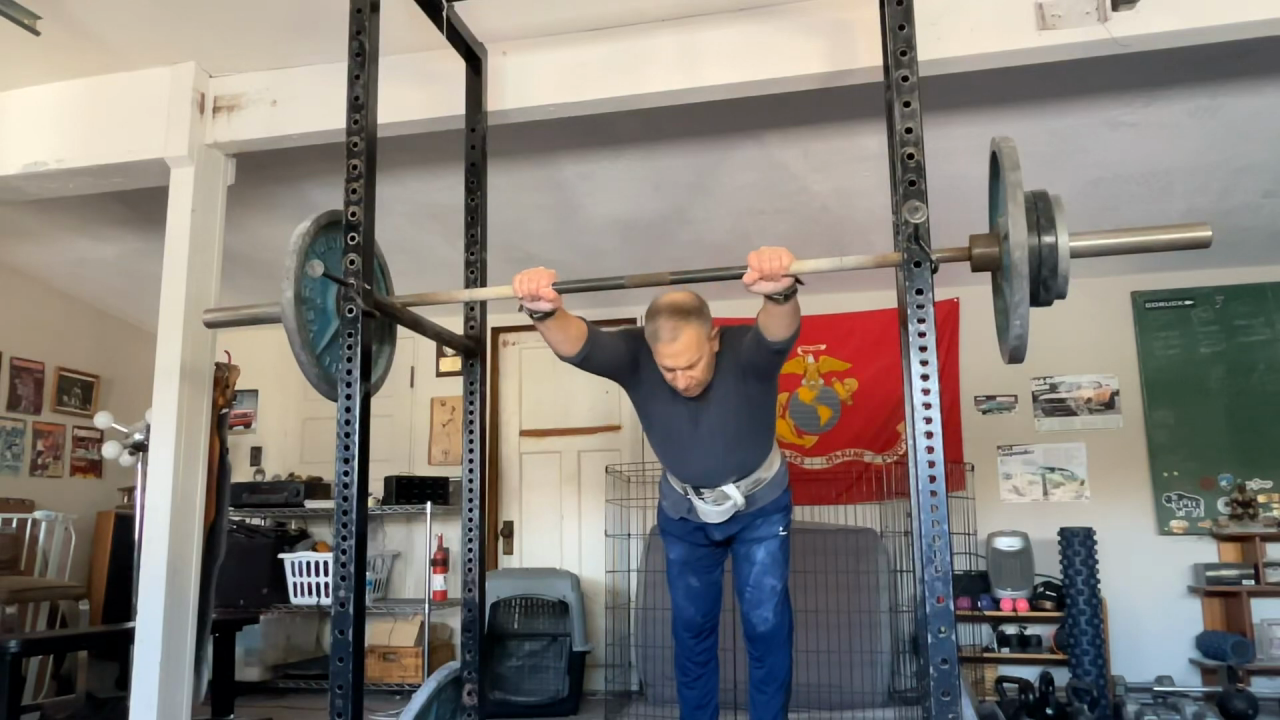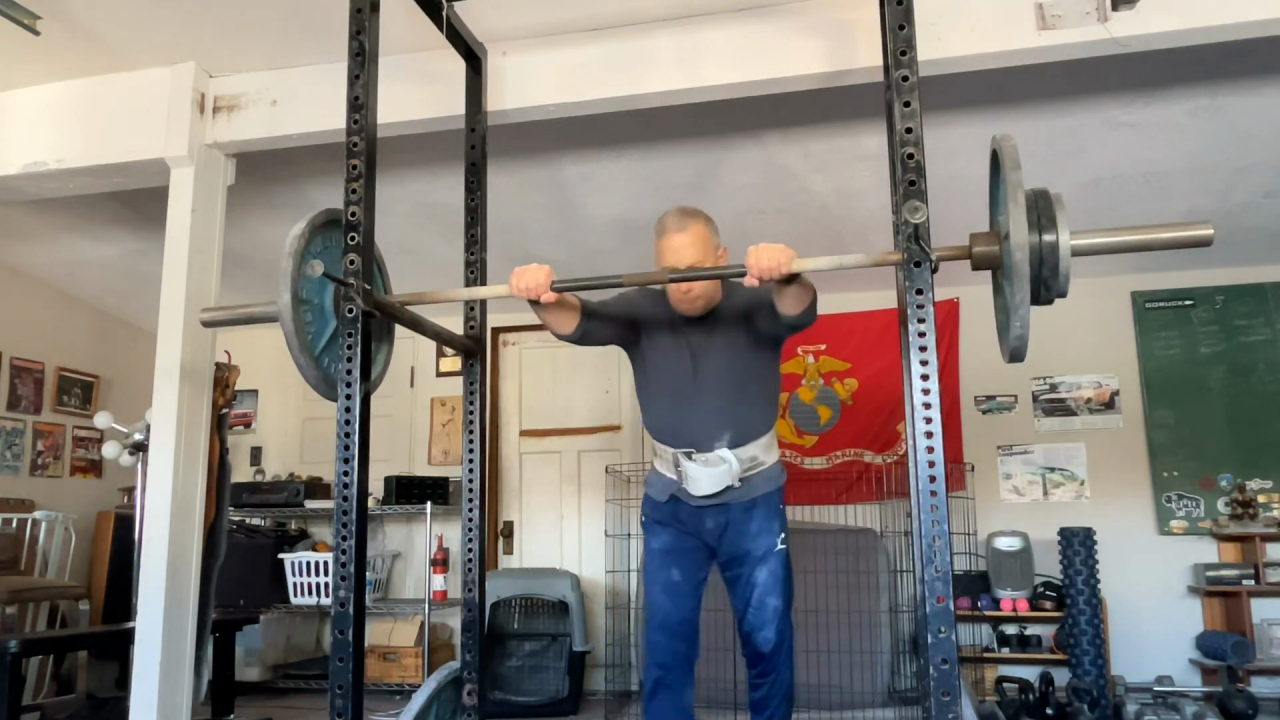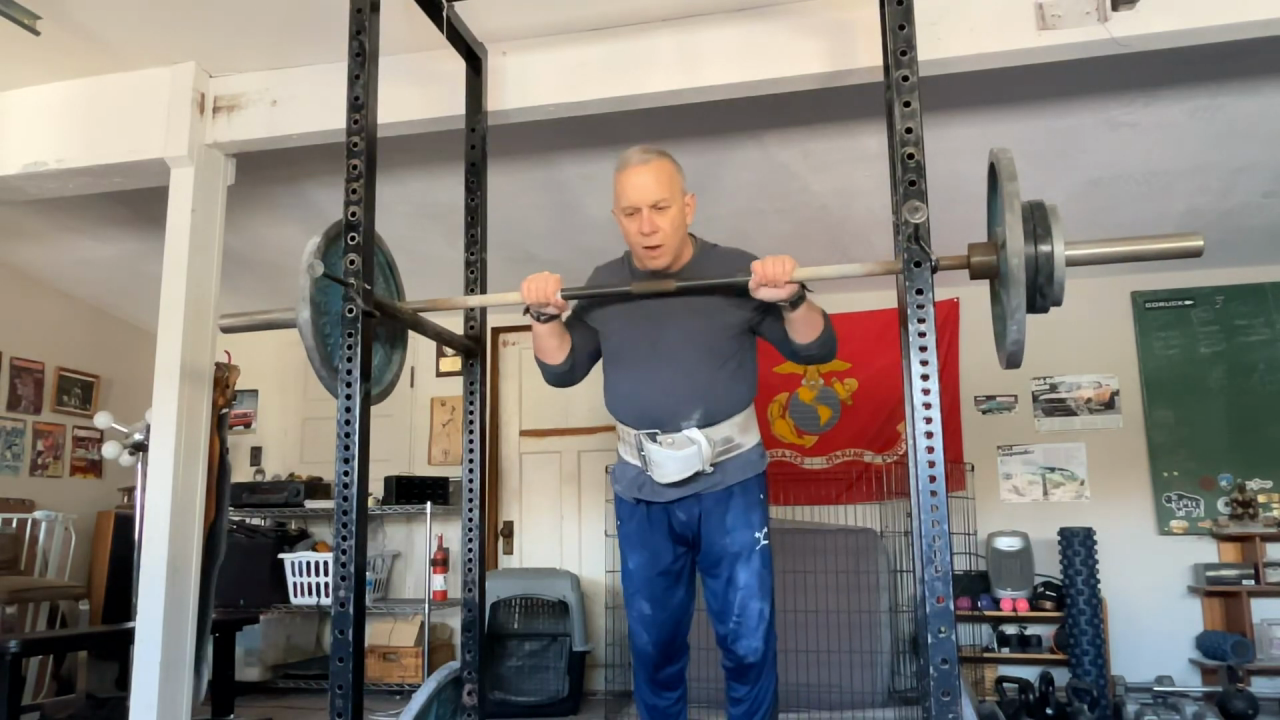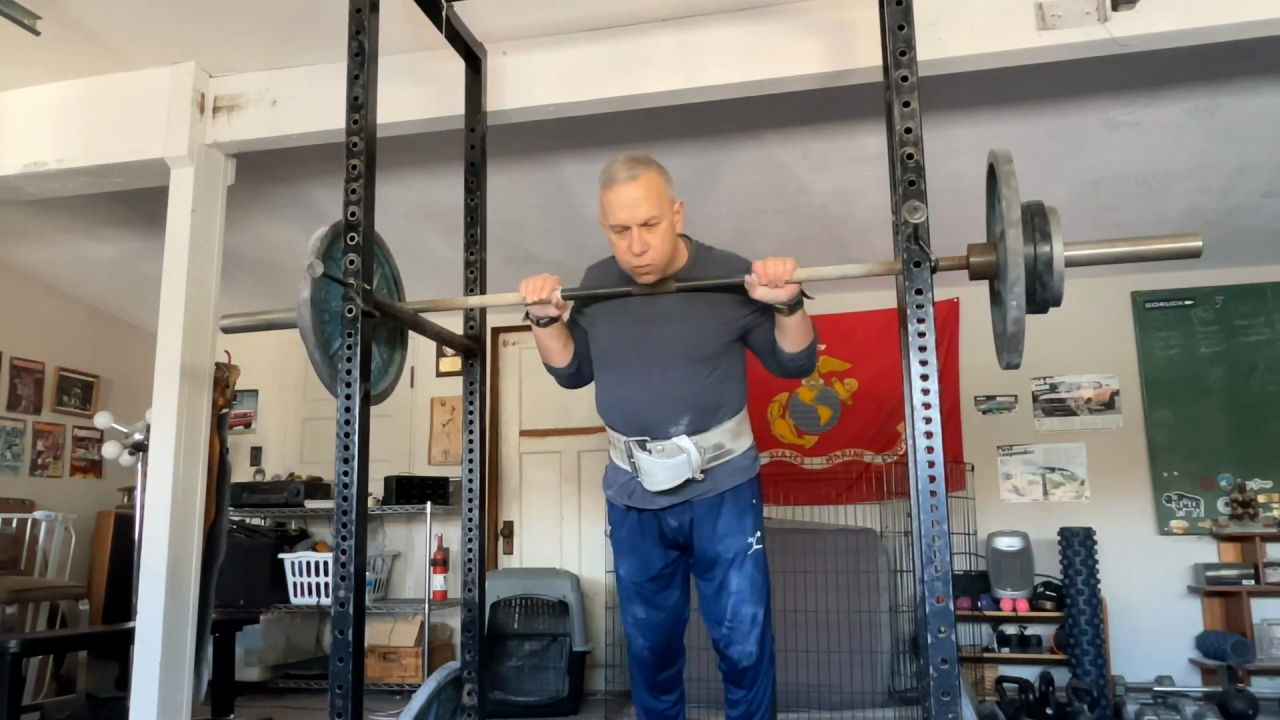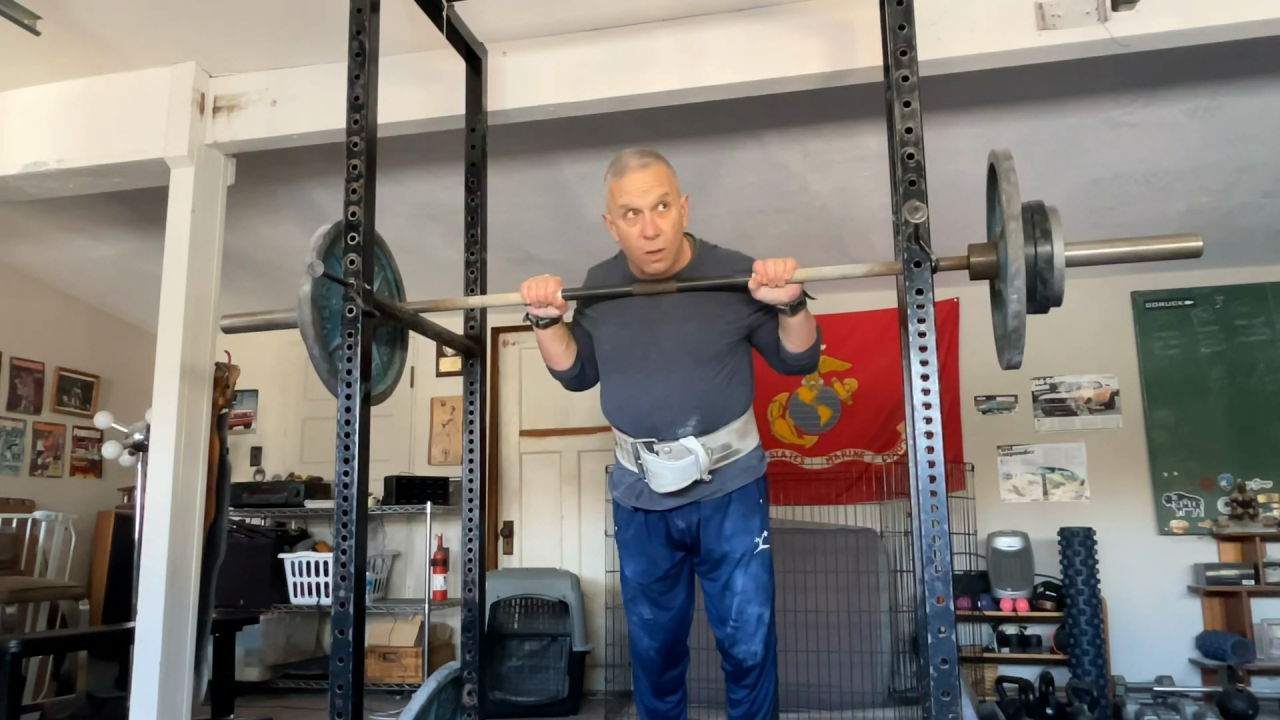
dt=1s
person 1, frame 1
left shoulder: (748, 352)
right shoulder: (634, 357)
left elbow: (781, 329)
right elbow: (575, 343)
left wrist: (780, 293)
right wrist: (544, 311)
left hip: (760, 505)
right hip: (685, 512)
left knee: (766, 620)
right knee: (691, 624)
person 1, frame 2
left shoulder: (754, 305)
right shoulder: (641, 311)
left elbow: (799, 311)
right elbow: (578, 321)
left wrist: (784, 278)
right wrist: (544, 298)
left hip: (752, 498)
right hip: (671, 503)
left knee: (765, 635)
right knee: (665, 636)
person 1, frame 3
left shoulder: (736, 273)
right shoulder: (605, 285)
left elbow: (818, 348)
right elbow: (562, 370)
left wrist: (790, 298)
right wrist: (545, 315)
left hip: (728, 481)
right hip: (642, 488)
left knee: (746, 638)
right knee: (653, 641)
person 1, frame 4
left shoulder: (730, 277)
right shoulder: (597, 284)
left elbow: (795, 363)
right elbow: (573, 372)
left wrist: (787, 304)
right wrist: (545, 319)
left hip: (721, 484)
right hip: (633, 491)
left knee: (742, 640)
right knee: (649, 642)
person 1, frame 5
left shoulder: (734, 275)
right shoulder: (600, 286)
left elbow: (798, 360)
right elbow: (577, 374)
left wrist: (790, 304)
right wrist: (547, 320)
left hip: (728, 486)
right hip: (639, 493)
left knee: (747, 641)
right knee: (653, 643)
